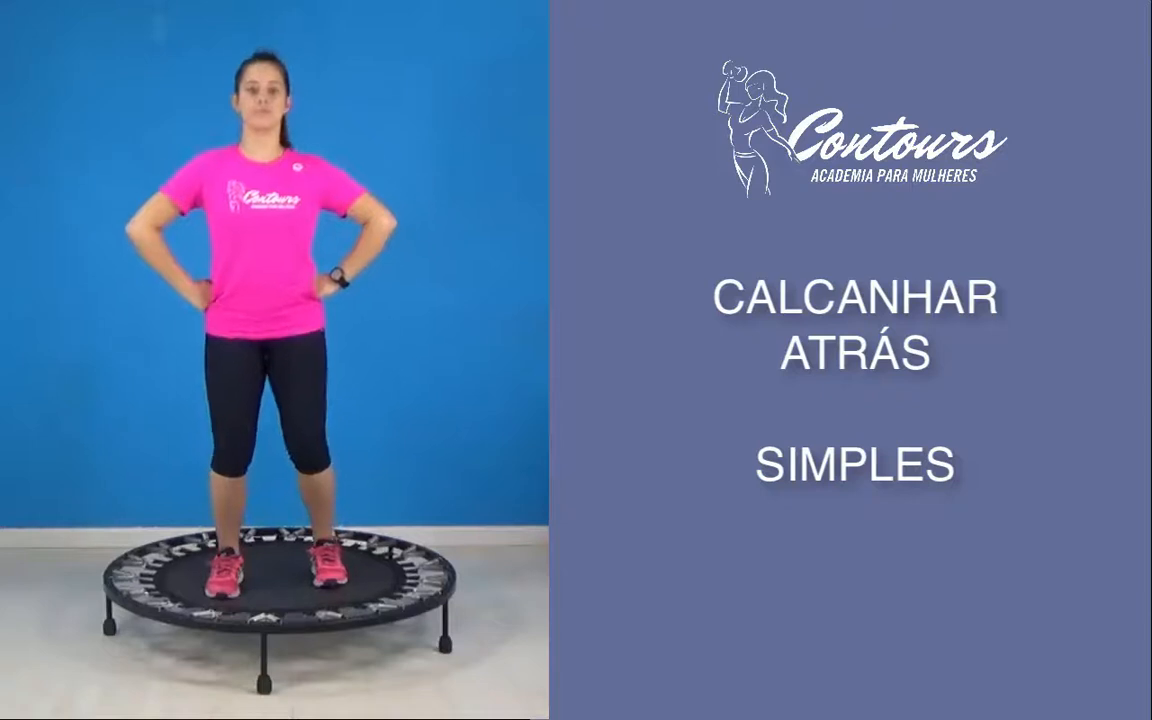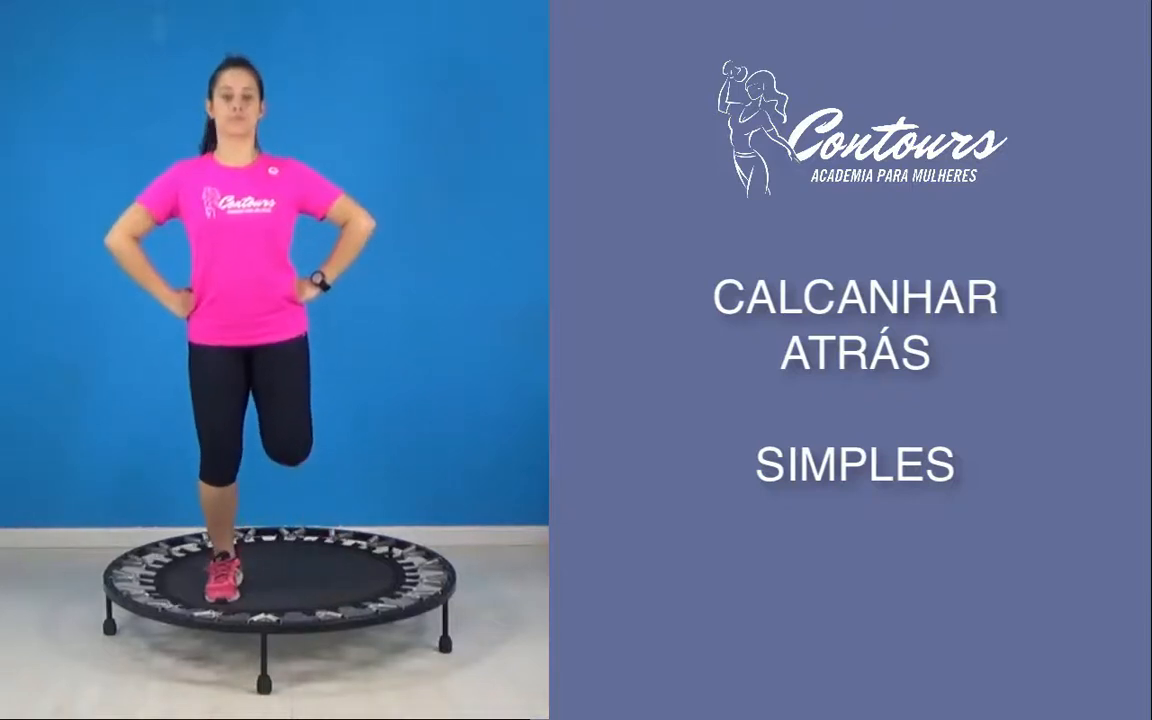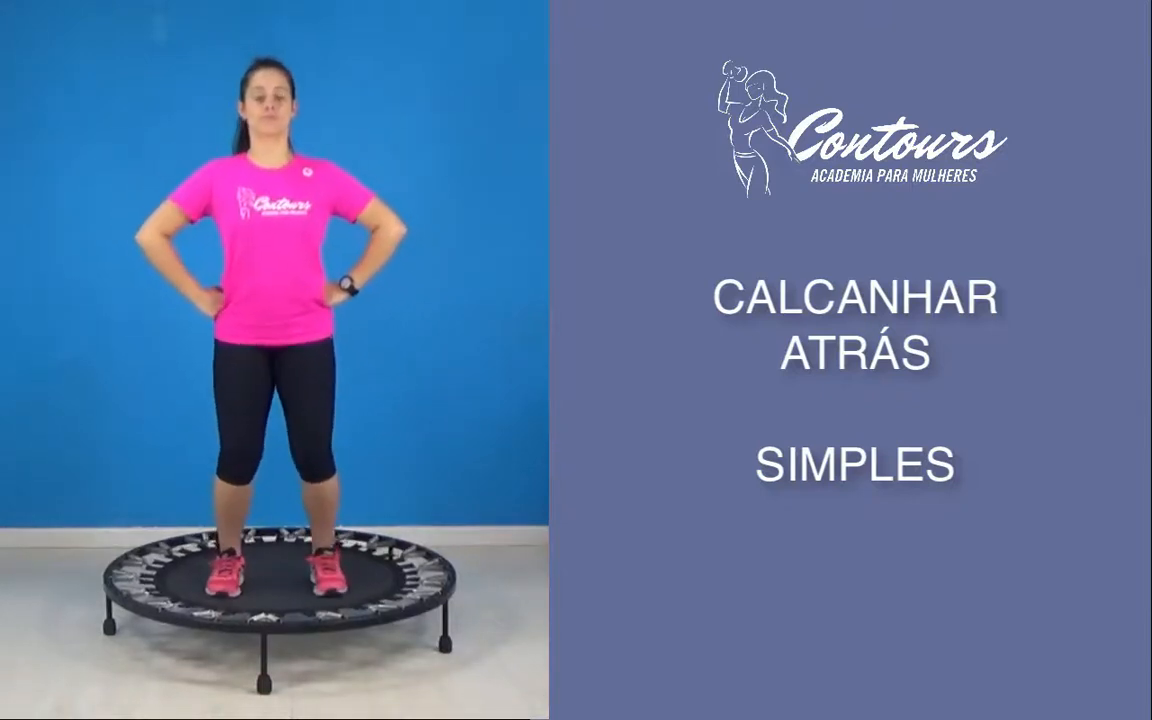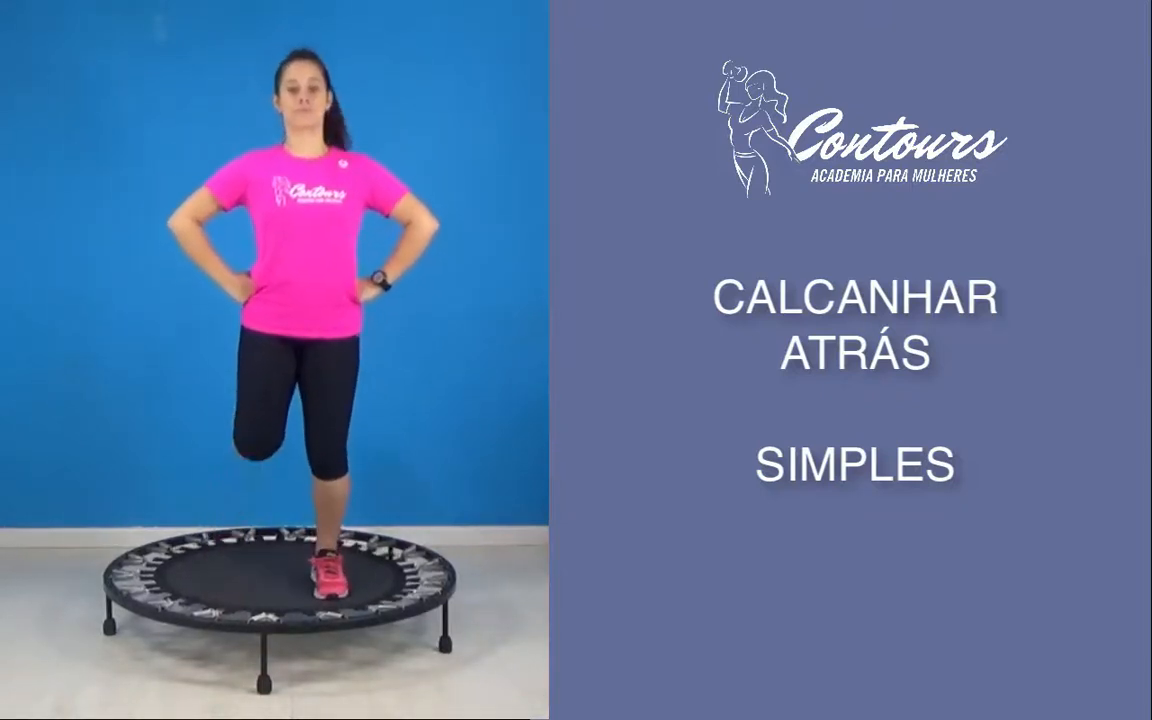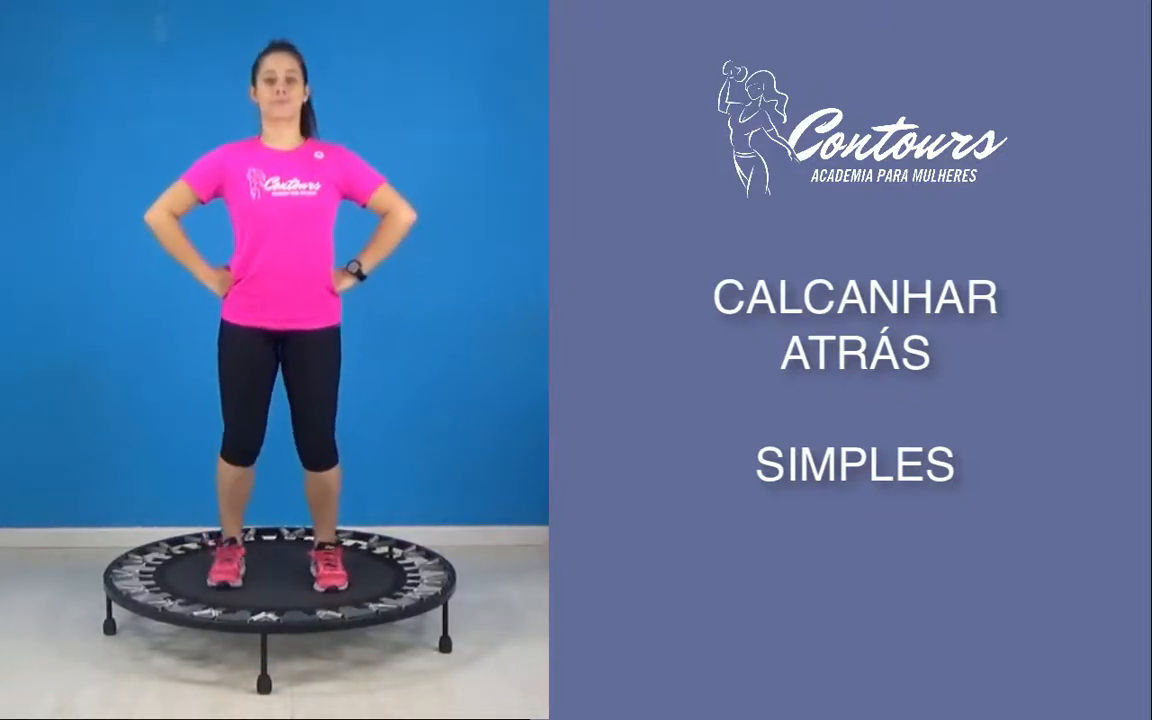
dt=0.4s
person 1, frame 1
left shoulder: (314, 172)
right shoulder: (208, 169)
left elbow: (382, 222)
right elbow: (141, 227)
left wrist: (337, 279)
right wrist: (190, 288)
left hip: (299, 333)
right hip: (230, 335)
left knee: (309, 448)
right knee: (231, 453)
left ankle: (325, 545)
right ankle: (227, 554)
person 1, frame 2
left shoulder: (290, 175)
right shoulder: (184, 177)
left elbow: (361, 222)
right elbow: (120, 238)
left wrist: (319, 281)
right wrist: (170, 297)
left hip: (282, 335)
right hip: (212, 341)
left knee: (289, 448)
right knee: (219, 459)
left ankle: (284, 428)
right ankle: (223, 559)
person 1, frame 3
left shoulder: (323, 177)
right shoulder: (217, 176)
left elbow: (391, 228)
right elbow: (151, 234)
left wrist: (347, 286)
right wrist: (200, 296)
left hip: (308, 340)
right hip: (239, 340)
left knee: (314, 456)
right knee: (238, 456)
left ankle: (324, 553)
right ankle: (228, 554)
person 1, frame 4
left shoulder: (359, 170)
right shoulder: (252, 167)
left elbow: (423, 224)
right elbow: (183, 221)
left wrist: (380, 281)
right wrist: (229, 281)
left hip: (335, 333)
right hip: (266, 329)
left knee: (328, 452)
right knee: (255, 442)
left ankle: (328, 555)
right ankle: (254, 423)
person 1, frame 5
left shoulder: (335, 161)
right shoulder: (229, 160)
left elbow: (401, 214)
right elbow: (160, 215)
left wrist: (355, 271)
right wrist: (209, 276)
left hip: (315, 325)
right hip: (245, 323)
left knee: (317, 443)
right knee: (241, 440)
left ankle: (326, 548)
right ankle: (230, 545)
